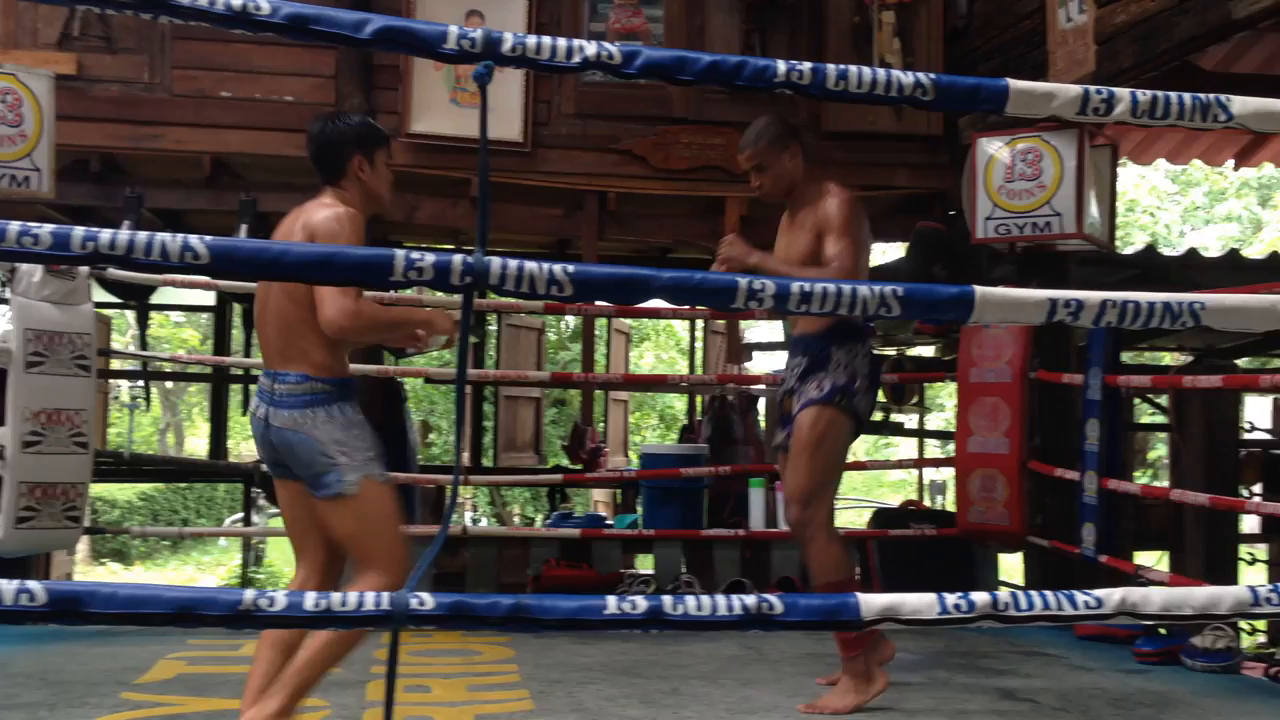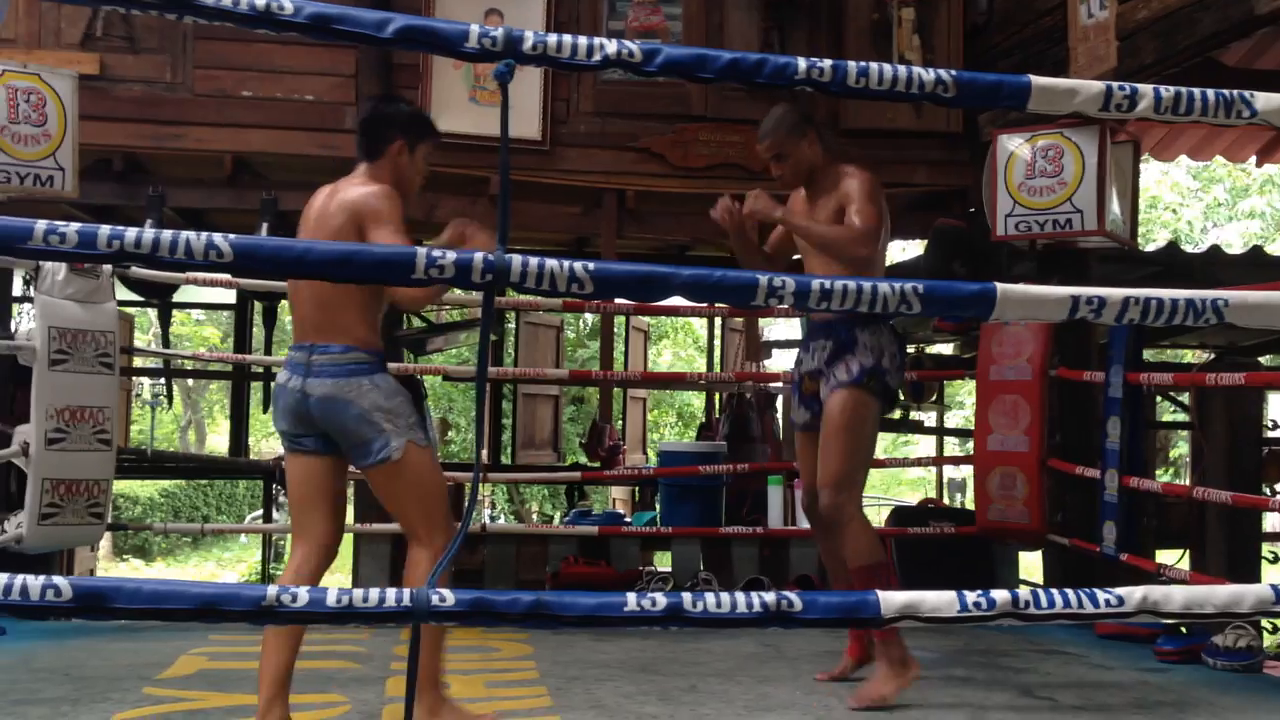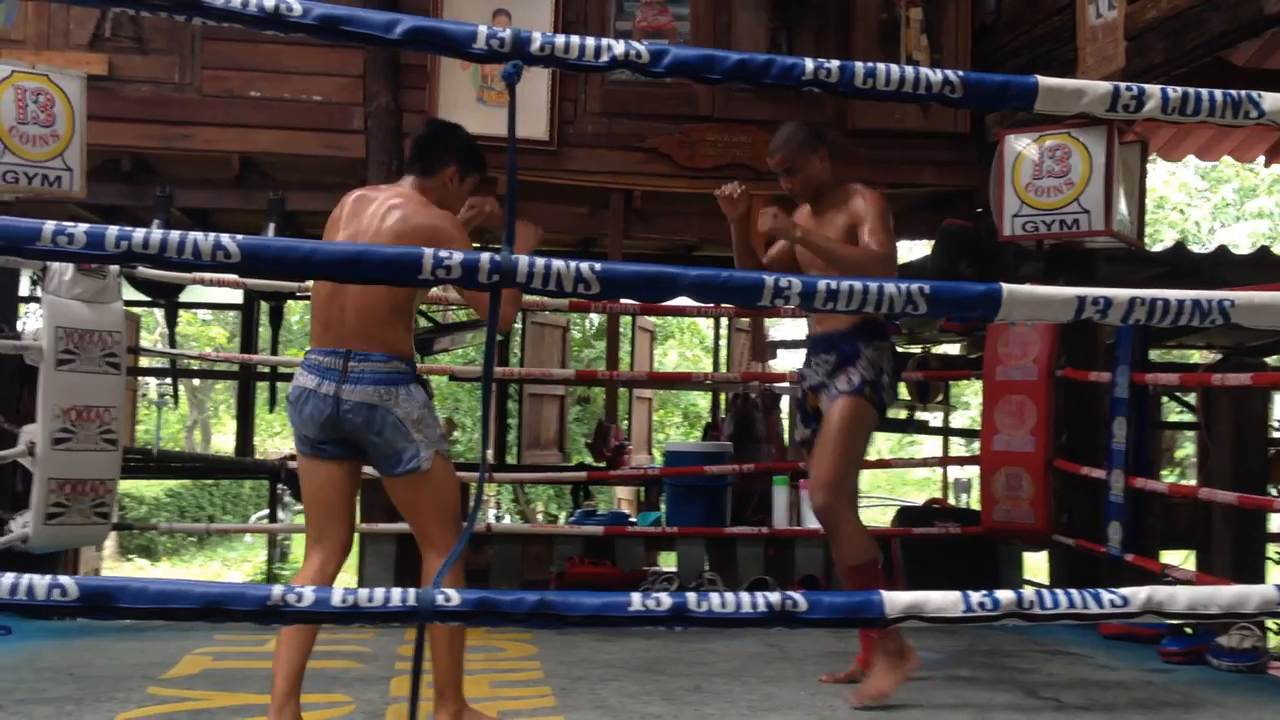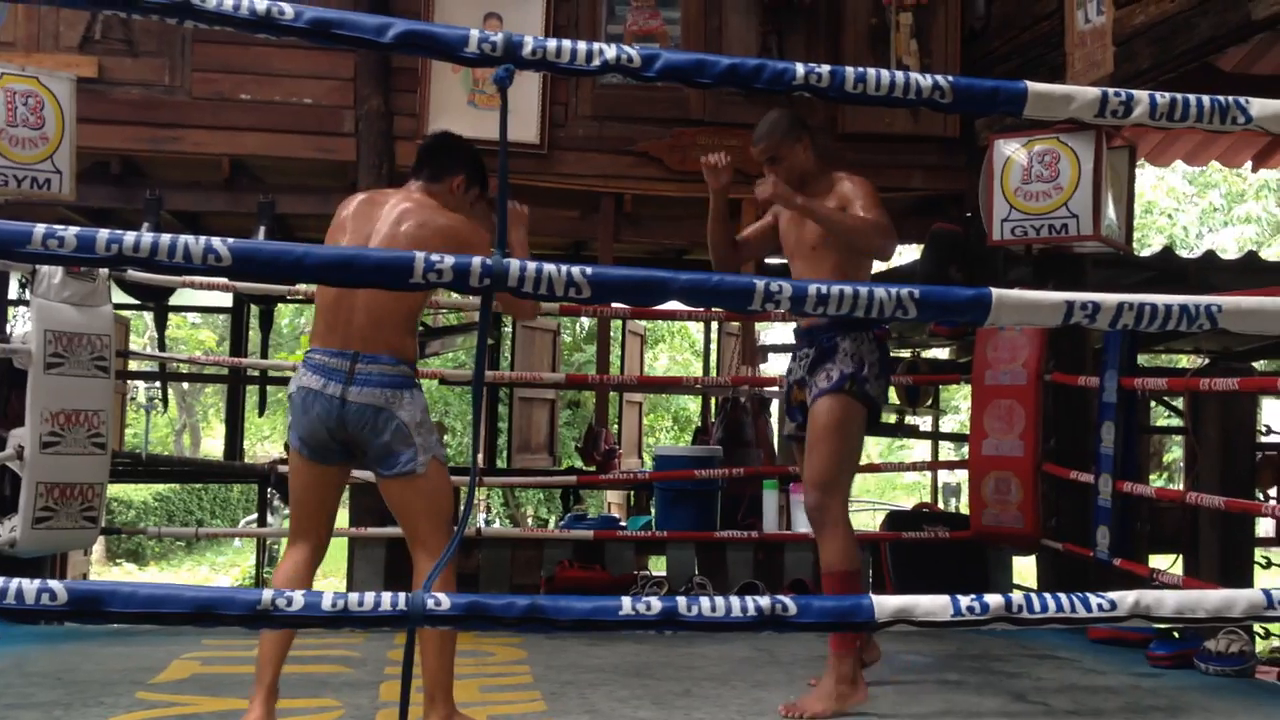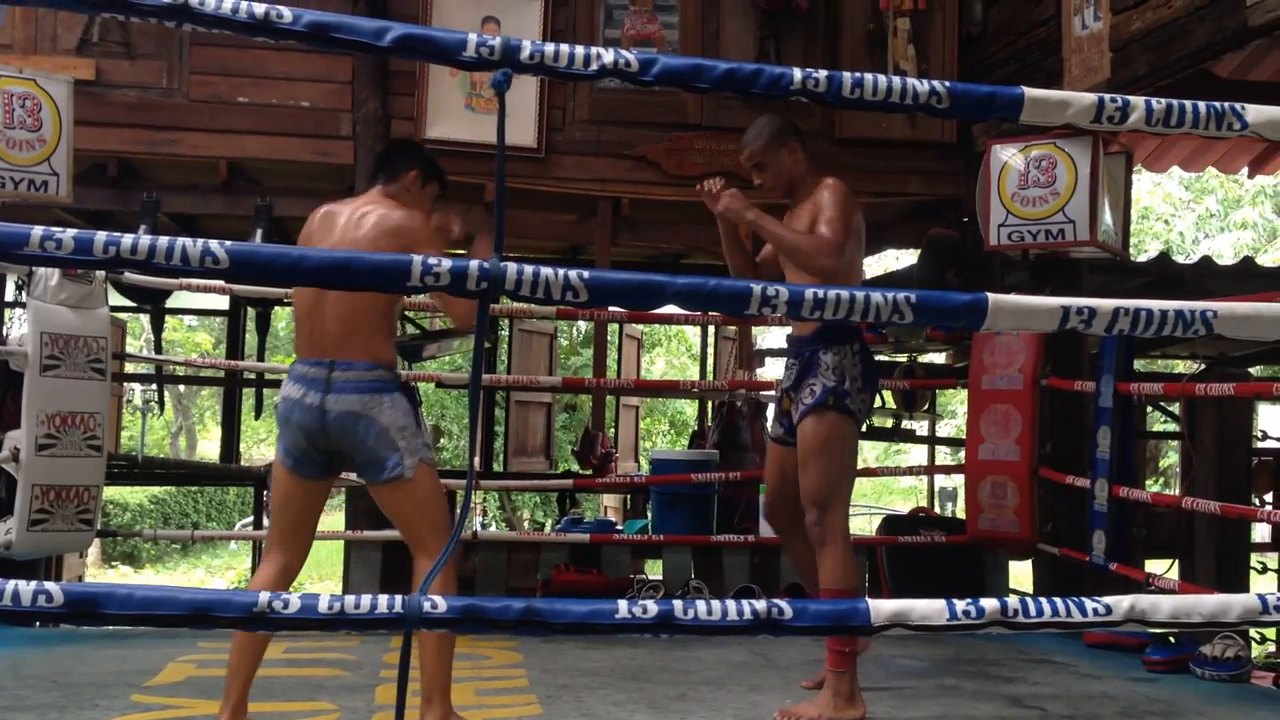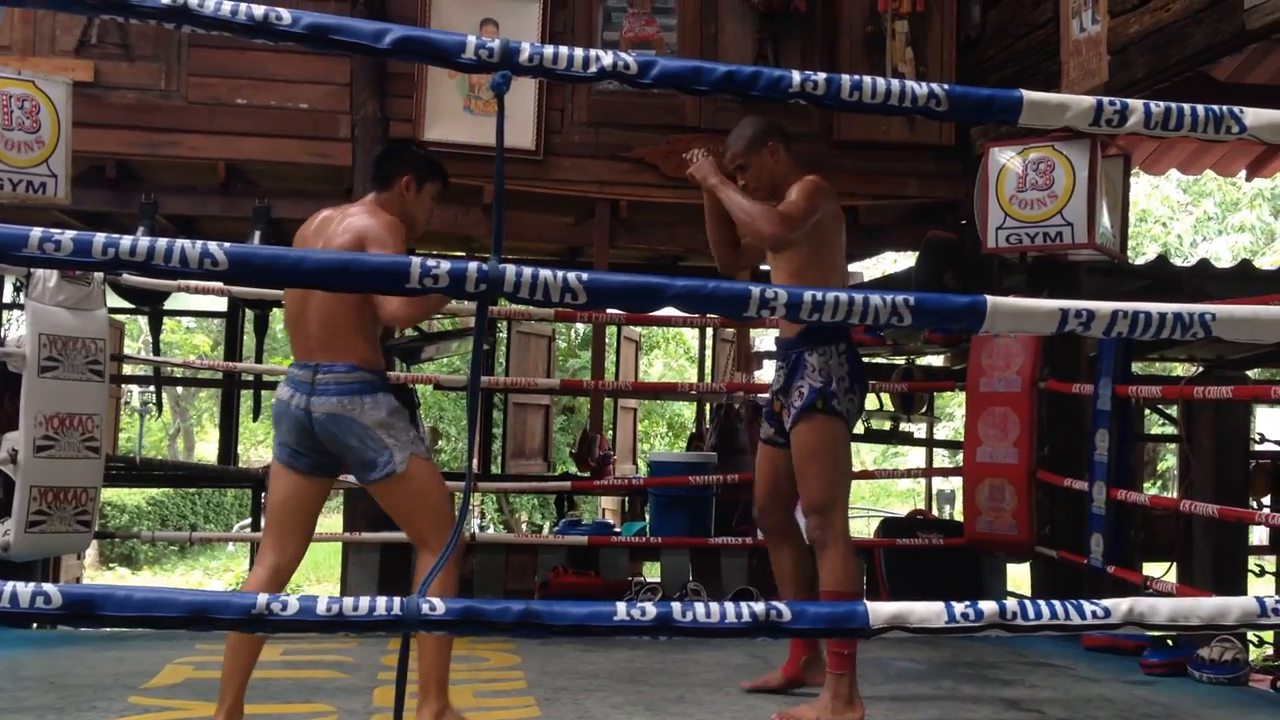
dt=0.2s
person 1, frame 1
left shoulder: (838, 206)
right shoulder: (788, 216)
left elbow: (842, 285)
left wrist: (757, 264)
right wrist: (741, 275)
left hip: (839, 364)
right hip: (801, 365)
left knee: (804, 511)
right knee: (804, 517)
left ankle: (858, 670)
right ankle: (870, 641)
person 1, frame 2
left shoulder: (857, 185)
right shoulder: (800, 201)
left elbow: (863, 252)
right elbow: (756, 269)
left wrist: (783, 214)
right wrist: (735, 227)
left hip: (860, 347)
right hip: (815, 348)
left knee: (836, 500)
right knee: (817, 508)
left ankle: (894, 654)
right ankle: (862, 643)
person 1, frame 3
left shoulder: (864, 204)
right shoulder: (804, 216)
left elbow: (880, 267)
right elbow: (760, 278)
left wrist: (801, 237)
right wrist: (741, 224)
left hip: (862, 357)
right hip: (817, 362)
left knee: (828, 499)
right knee: (831, 507)
left ankle: (891, 648)
right ankle: (876, 644)
person 1, frame 4
left shoulder: (850, 190)
right shoulder: (789, 210)
left elbow: (882, 242)
right elbow: (726, 259)
left wrist: (797, 200)
right wrist: (718, 196)
left hip: (847, 350)
right hip: (807, 354)
left knee: (825, 503)
right knee: (821, 509)
right ankle: (857, 640)
person 1, frame 5
left shoulder: (833, 196)
right shoulder: (796, 214)
left elbow: (829, 262)
right elbow: (751, 277)
left wrist: (753, 216)
right wrist: (726, 217)
left hip: (833, 361)
right hip: (803, 363)
left knee: (823, 520)
right knee: (780, 510)
right ankle: (846, 634)
person 1, frame 6
left shoulder: (811, 190)
right shoulder: (783, 208)
left elbow: (775, 235)
right elbow: (733, 258)
left wrist: (717, 184)
right wrist: (712, 191)
left hip: (821, 363)
right hip: (795, 366)
left knee: (825, 524)
right knee: (771, 517)
right ankle: (802, 660)
person 2, frame 1
left shoulder: (297, 220)
right shoulder: (339, 218)
right elbow: (337, 319)
left wrist: (398, 331)
right wrist: (416, 316)
left hip: (275, 405)
right hip: (316, 408)
left knee: (318, 569)
right knee: (384, 571)
person 2, frame 2
left shoulder: (322, 199)
right shoulder: (375, 198)
right elbow: (414, 286)
left wrist: (434, 245)
right wrist: (470, 252)
left hip: (298, 379)
right hip: (353, 379)
left knee: (311, 553)
right knee: (431, 537)
person 2, frame 3
left shoulder: (351, 202)
right shoulder: (434, 223)
right elbow: (501, 316)
right wrist: (521, 251)
left hip: (316, 382)
right hip: (383, 388)
left knee: (324, 549)
right knee: (442, 549)
person 2, frame 4
left shoulder: (352, 206)
right shoulder: (451, 227)
right elbow: (521, 307)
right wrist: (517, 238)
left hip: (317, 382)
right hip: (387, 391)
left knee: (305, 546)
right knee: (431, 555)
person 2, frame 5
left shoulder: (322, 218)
right shoulder: (405, 222)
right elbow: (468, 314)
right wrist: (481, 255)
left hip: (303, 393)
right hip: (369, 399)
left knee: (280, 560)
right knee: (436, 549)
person 2, frame 6
left shoulder: (316, 223)
right shoulder: (381, 226)
right elbow: (398, 309)
left wrist: (398, 255)
left hip: (297, 396)
right hip: (355, 399)
left knee: (275, 562)
right knee: (439, 544)
